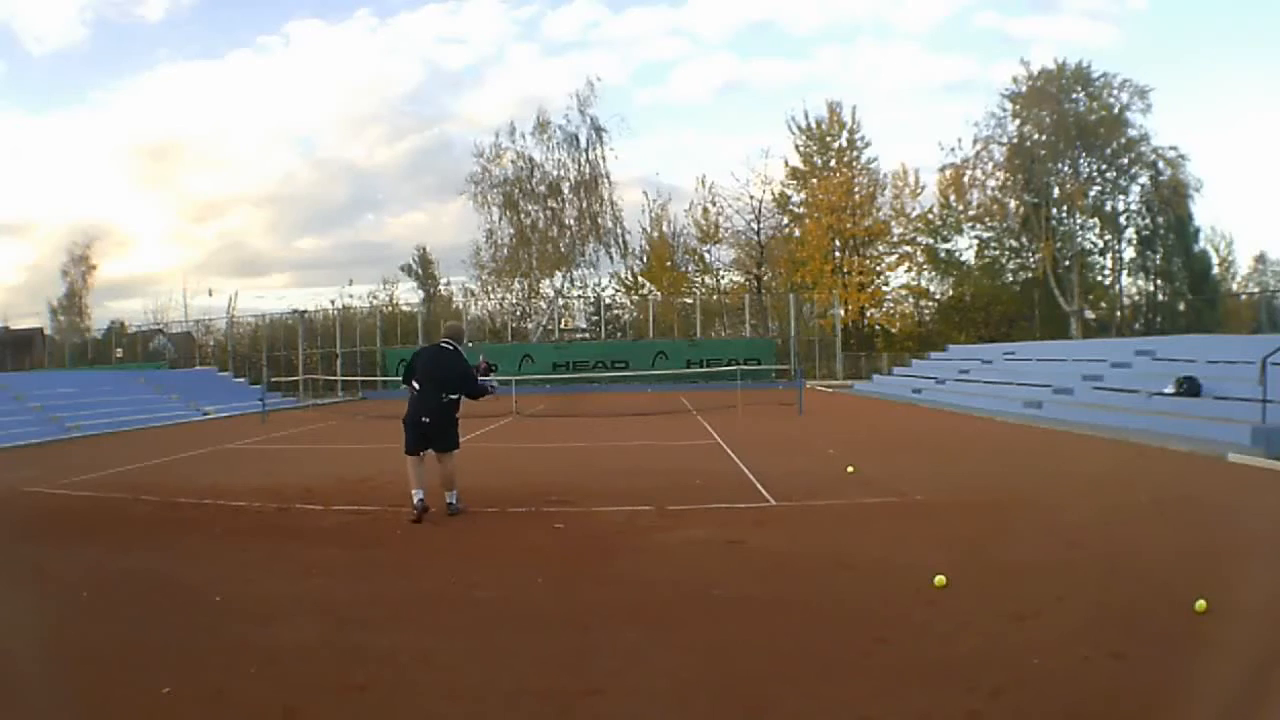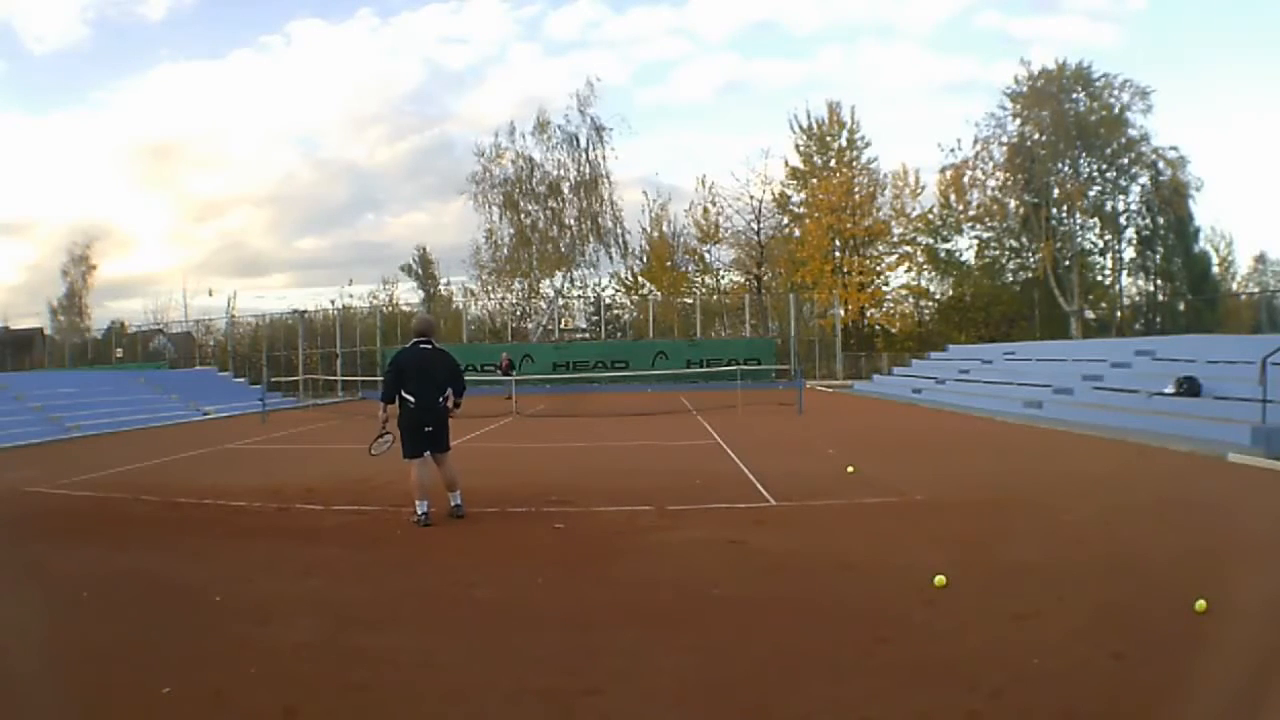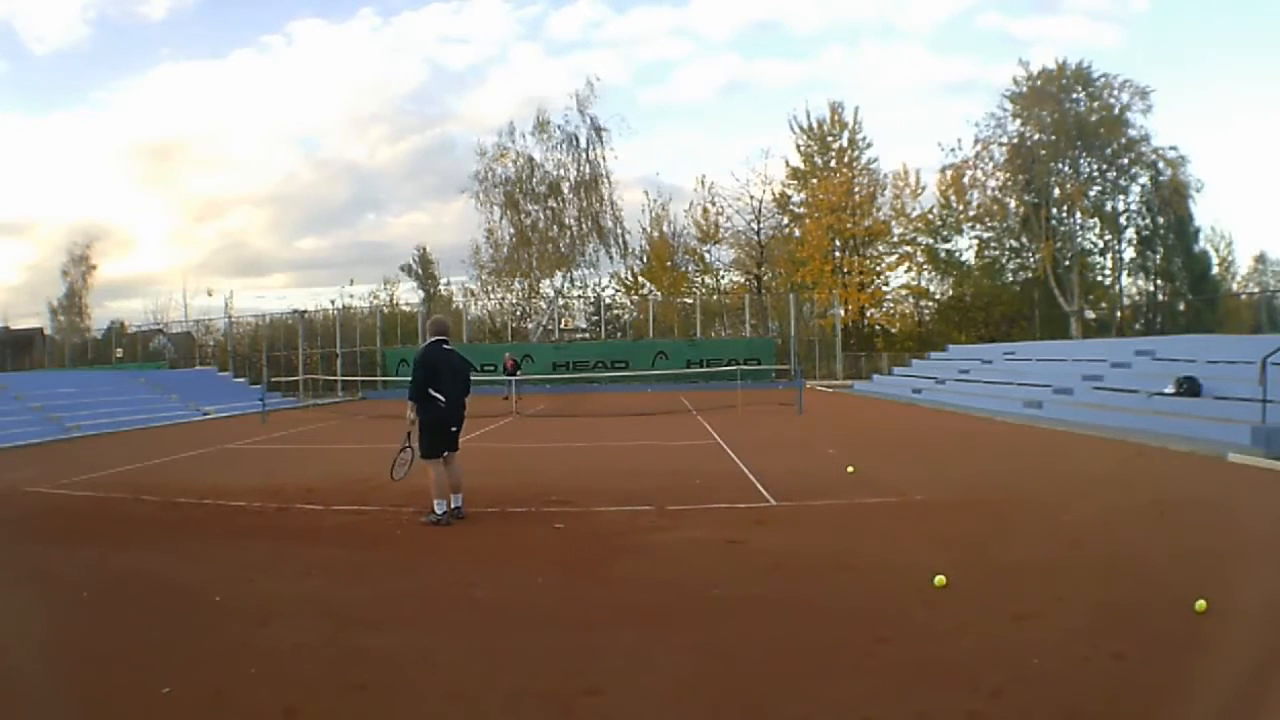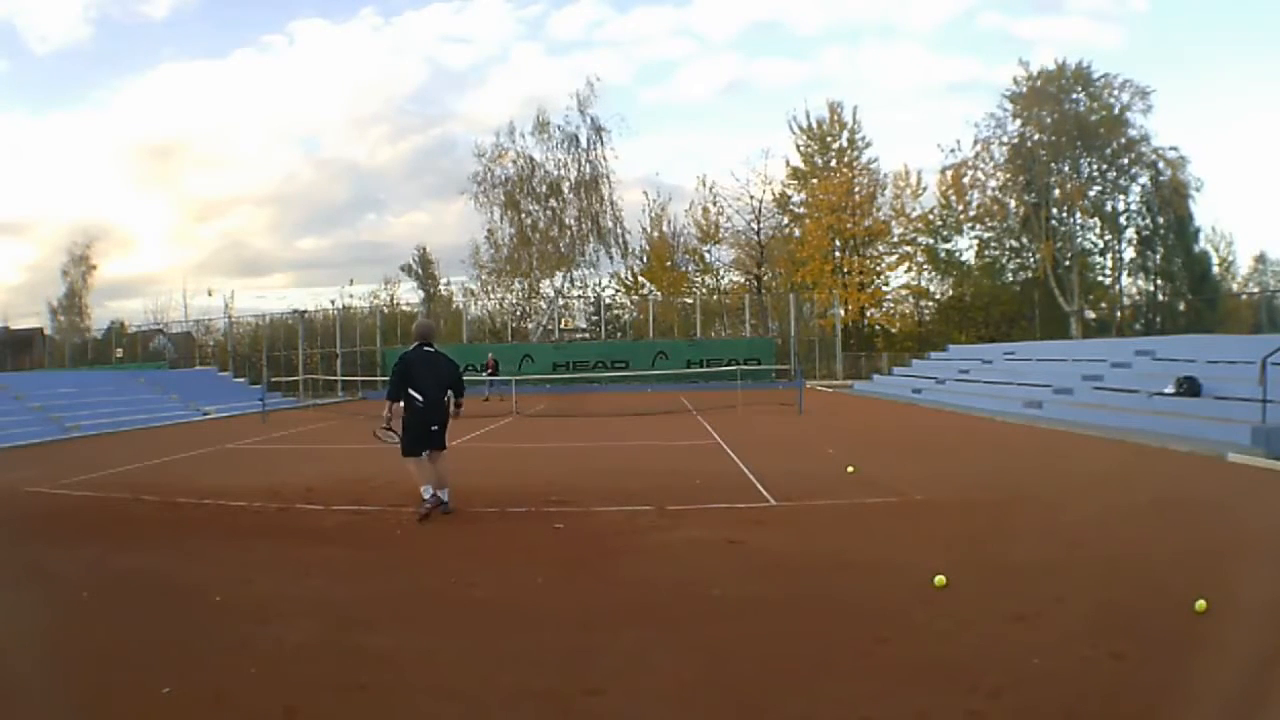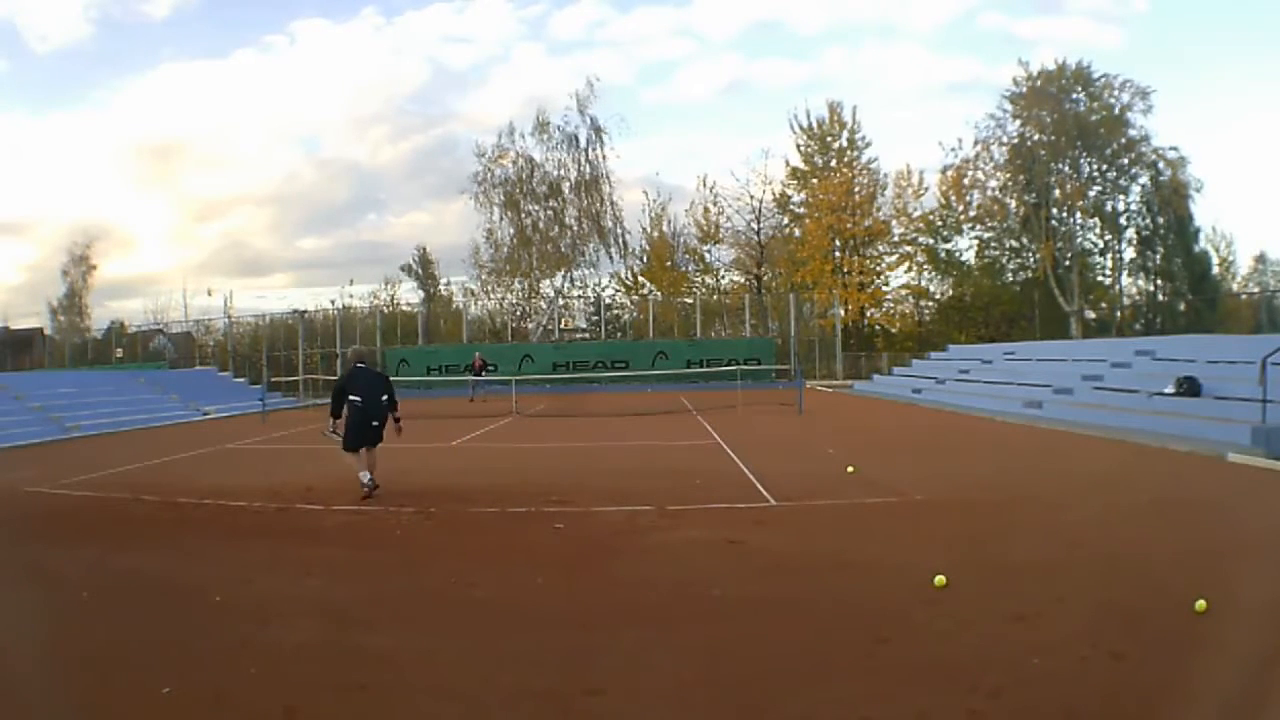
dt=1s
person 1, frame 1
left shoulder: (423, 352)
right shoulder: (462, 363)
left elbow: (407, 374)
right elbow: (473, 391)
left wrist: (414, 387)
right wrist: (489, 389)
left hip: (416, 413)
right hip: (443, 416)
left knee: (415, 457)
right knee: (445, 458)
left ankle: (418, 501)
right ankle: (451, 502)
person 1, frame 2
left shoulder: (402, 357)
right shoulder: (445, 357)
left elbow: (390, 385)
right elbow: (458, 385)
left wrist: (384, 410)
right wrist: (455, 404)
left hip: (412, 417)
right hip: (438, 416)
left knee: (417, 463)
right knee: (444, 460)
left ankle: (422, 512)
right ankle: (456, 504)
person 1, frame 3
left shoulder: (426, 354)
right shoulder: (458, 358)
left elbow: (417, 384)
right elbow: (465, 388)
left wrist: (411, 409)
left hip: (432, 415)
right hip: (455, 413)
left knee: (433, 462)
right knee: (451, 459)
left ankle: (440, 512)
right ankle: (457, 507)
person 1, frame 4
left shoulder: (407, 358)
right shoulder: (445, 360)
left elbow: (395, 386)
right elbow: (458, 386)
left wrist: (388, 409)
right wrist: (457, 406)
left hip: (416, 415)
right hip: (440, 414)
left knee: (413, 458)
right knee: (436, 457)
left ankle: (430, 497)
right ankle: (444, 500)
person 1, frame 5
left shoulder: (346, 377)
right shoulder: (380, 375)
left elbow: (337, 400)
right elbow: (391, 399)
left wrist: (333, 422)
right wrist: (397, 420)
left hip: (358, 415)
right hip: (379, 414)
left knee: (351, 452)
right knee: (370, 448)
left ankle: (368, 481)
right ankle: (368, 484)
